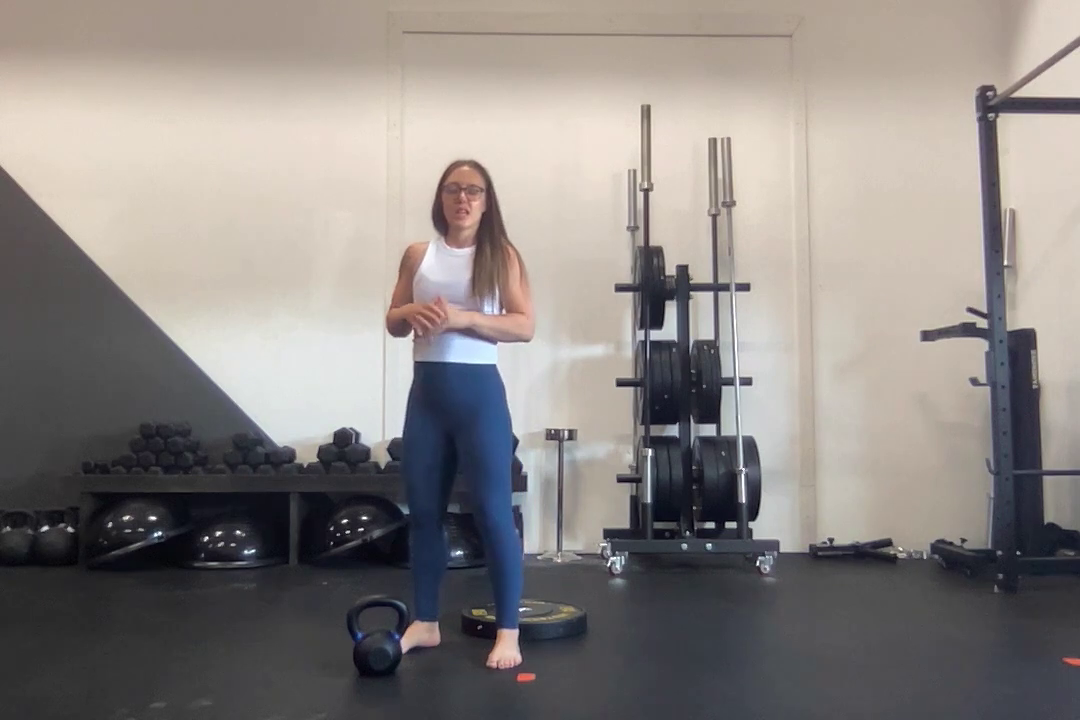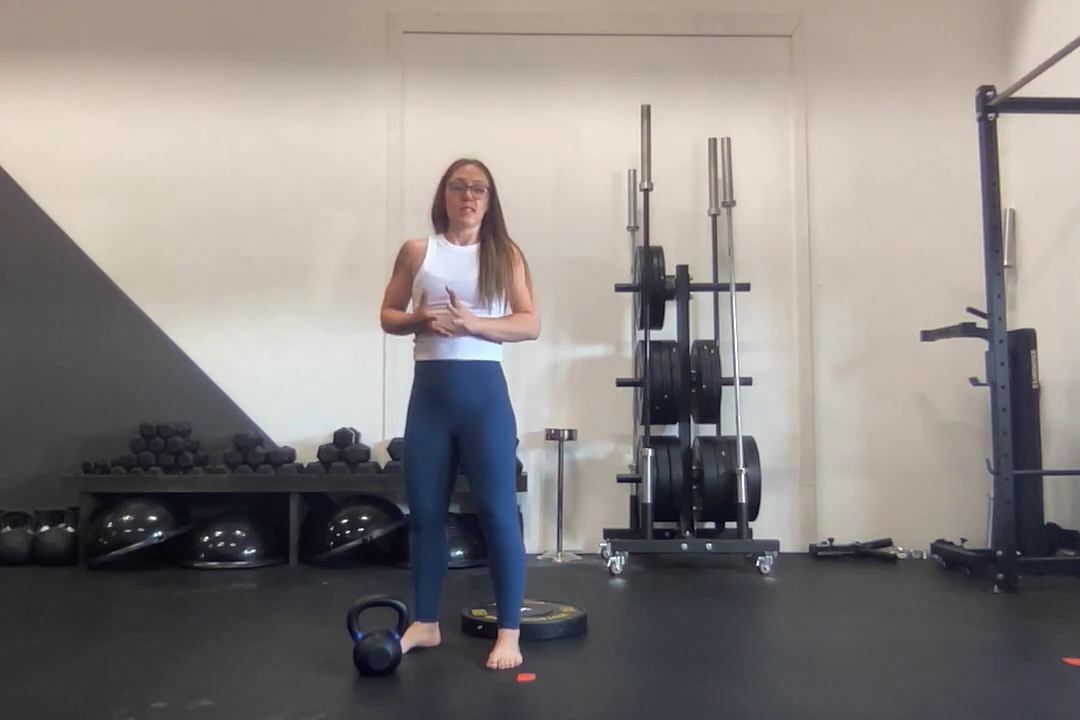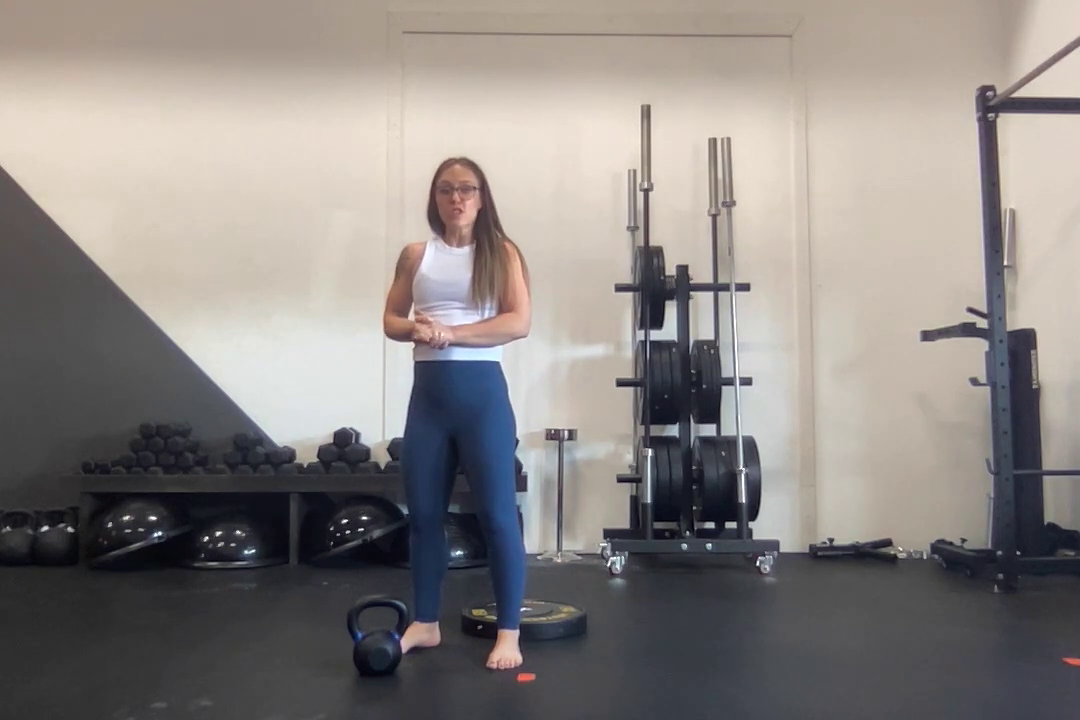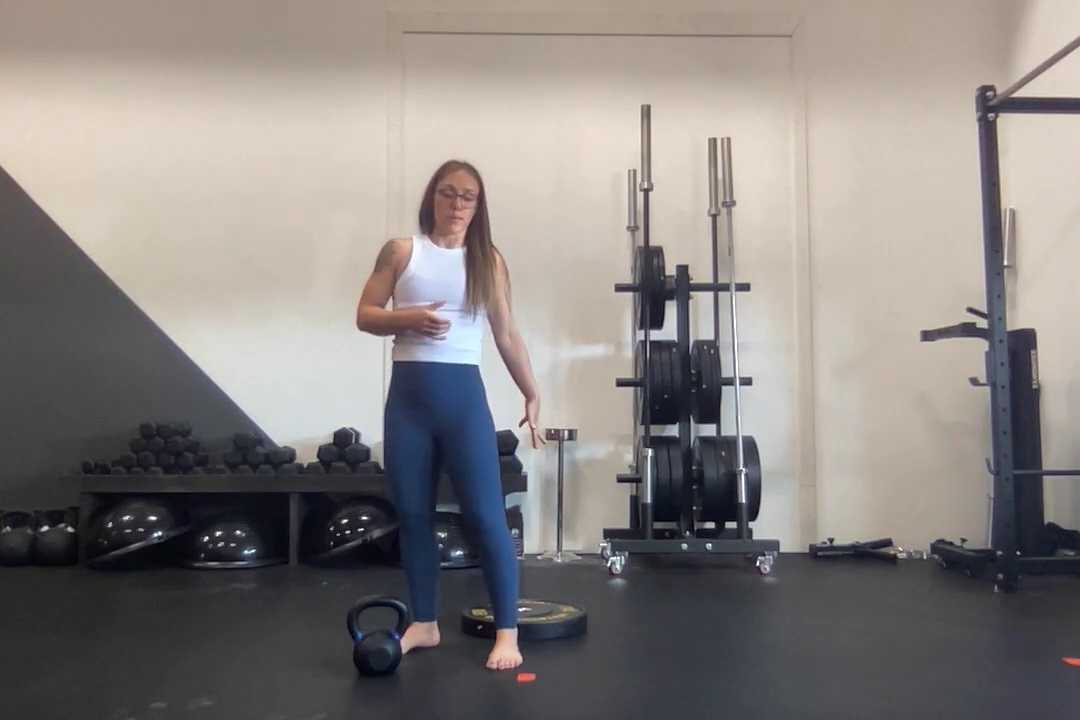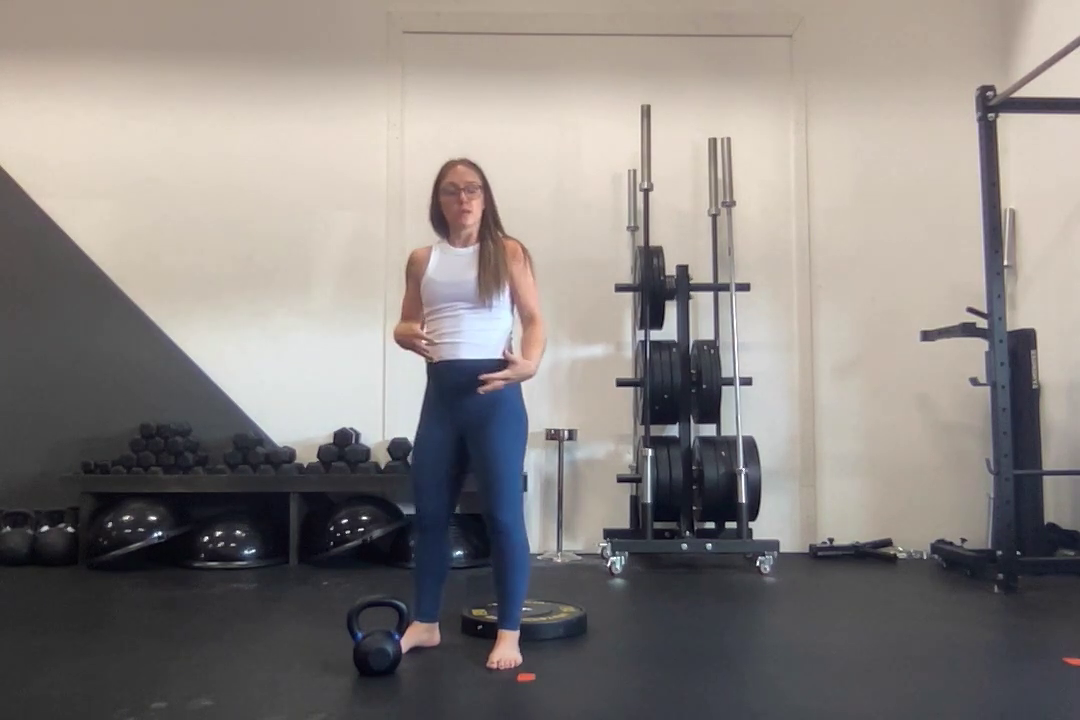
dt=1s
person 1, frame 1
left shoulder: (502, 255)
right shoulder: (418, 255)
left elbow: (524, 326)
right elbow: (392, 321)
left wrist: (464, 318)
right wrist: (412, 311)
left hip: (478, 391)
right hip: (426, 392)
left knee: (492, 511)
right knee: (423, 511)
left ankle: (508, 632)
right ankle: (425, 622)
person 1, frame 2
left shoulder: (505, 254)
right shoulder: (416, 251)
left elbow: (531, 324)
right elbow: (388, 315)
left wrist: (472, 323)
right wrist: (419, 320)
left hip: (483, 391)
right hip: (429, 391)
left knee: (497, 512)
right knee: (424, 511)
left ankle: (509, 633)
right ankle: (425, 623)
person 1, frame 3
left shoulder: (502, 252)
right shoulder: (415, 255)
left elbow: (518, 322)
right elbow: (390, 320)
left wrist: (450, 333)
right wrist: (416, 329)
left hip: (481, 391)
right hip: (428, 392)
left knee: (497, 513)
right knee: (423, 512)
left ankle: (508, 632)
right ankle: (425, 623)
person 1, frame 4
left shoulder: (488, 261)
right shoulder: (400, 251)
left elbow: (507, 335)
right elbow: (365, 315)
left wrist: (532, 396)
right wrist: (408, 319)
left hip: (463, 394)
right hip: (408, 393)
left knee: (485, 515)
right knee: (412, 515)
left ankle: (507, 632)
right ankle: (424, 623)
person 1, frame 5
left shoulder: (508, 251)
right shoulder: (422, 259)
left elbow: (533, 318)
right elbow: (405, 324)
left wrist: (530, 362)
right wrist: (408, 335)
left hip: (495, 394)
right hip: (441, 393)
left knee: (503, 514)
right knee: (429, 513)
left ankle: (509, 632)
right ankle: (425, 623)
